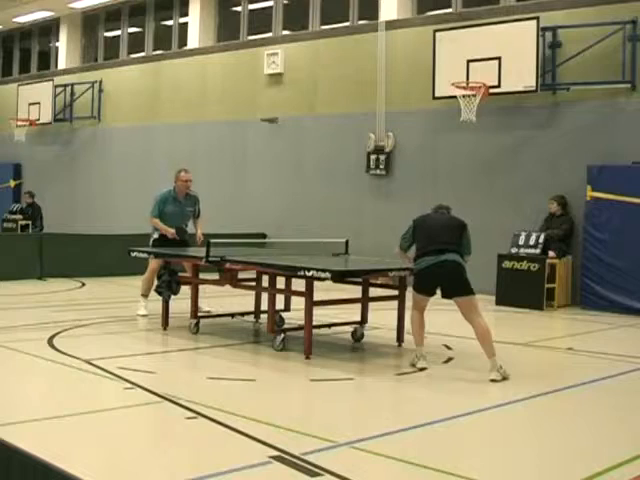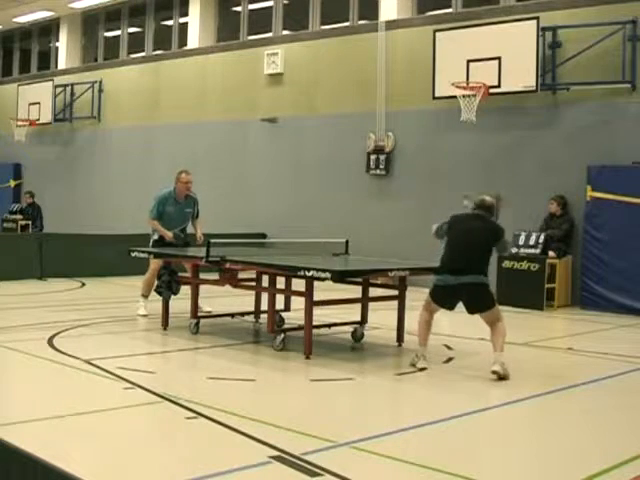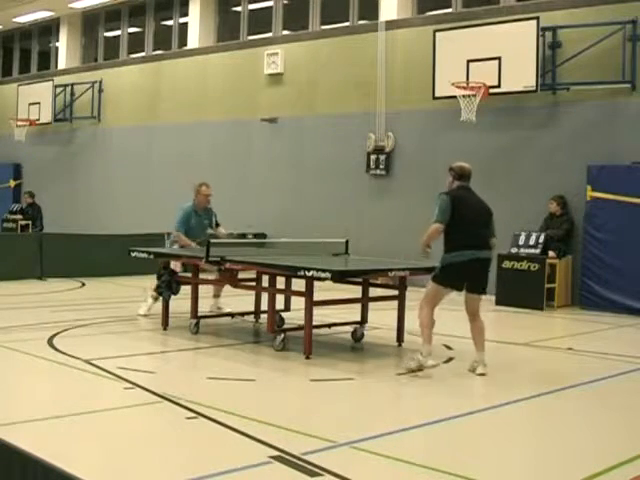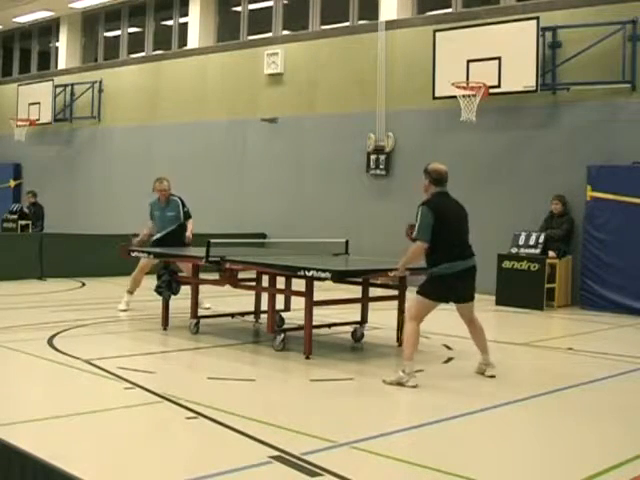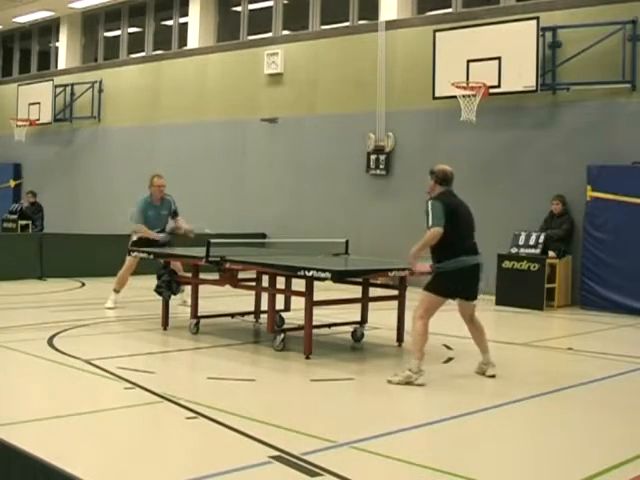
dt=1s
person 1, frame 1
left shoulder: (419, 221)
right shoulder: (460, 223)
left elbow: (400, 250)
right elbow: (466, 256)
left wrist: (411, 260)
left hip: (424, 267)
right hip: (453, 266)
left knee: (417, 309)
right knee: (475, 317)
left ankle: (419, 357)
right ankle: (494, 367)
person 1, frame 2
left shoulder: (455, 219)
right shoulder: (495, 228)
left elbow: (437, 233)
right elbow: (503, 250)
left wrist: (438, 226)
left hip: (446, 280)
right hip: (476, 283)
left knee: (427, 310)
right knee: (496, 322)
left ankle: (421, 357)
right ankle: (499, 362)
person 1, frame 3
left shoulder: (449, 197)
right shoulder: (483, 205)
left elbow: (438, 227)
right elbow: (492, 242)
left wrist: (425, 241)
left hip: (456, 260)
right hip: (482, 260)
left knee: (427, 304)
right knee: (473, 313)
left ankle: (426, 354)
right ankle: (480, 361)
person 1, frame 4
left shoulder: (428, 207)
right shoulder: (459, 207)
left elbow: (421, 245)
left wrist: (402, 264)
left hip: (443, 274)
right hip: (467, 269)
left knee: (412, 318)
right knee: (469, 317)
left ankle: (407, 373)
right ankle: (487, 364)
person 1, frame 5
left shoulder: (436, 201)
right shoulder: (460, 204)
left elbow: (436, 231)
left wrist: (415, 250)
left hip: (451, 269)
right hip: (472, 266)
left knee: (421, 315)
right knee: (469, 316)
left ankle: (414, 371)
right ankle: (487, 363)
person 2, frame 1
left shoulder: (194, 198)
right shoulder: (163, 197)
left elbow: (196, 217)
right elbow: (153, 219)
left wrist: (198, 230)
right wrist: (167, 229)
left hip: (180, 236)
right hip: (161, 236)
left knee: (193, 267)
right knee: (153, 267)
right ankle: (143, 303)
person 2, frame 2
left shoulder: (193, 199)
right shoulder: (163, 197)
left elbow: (195, 218)
right elbow: (152, 220)
left wrist: (198, 230)
right wrist: (165, 233)
left hip: (180, 237)
right hip: (161, 237)
right knee: (155, 268)
right ankle: (143, 303)
person 2, frame 3
left shoulder: (209, 212)
right shoulder: (187, 211)
left elbow: (217, 228)
right elbow: (178, 235)
left wrist: (227, 234)
right wrist: (195, 247)
right hip: (180, 248)
left knee: (222, 270)
left ankle: (216, 304)
right ankle: (149, 303)
person 2, frame 4
left shoulder: (177, 201)
right shoulder: (153, 205)
left elbow: (189, 219)
left wrist: (189, 232)
right wrist: (141, 238)
left hip: (178, 243)
right hip: (159, 242)
left knee: (191, 270)
right knee: (141, 268)
right ankle: (126, 300)
person 2, frame 5
left shoulder: (169, 201)
right shoulder: (143, 204)
left elbow: (176, 218)
right elbow: (138, 227)
left wrist: (185, 227)
right wrist: (157, 236)
left hip: (161, 239)
right hip: (142, 239)
left knee: (177, 267)
right knee: (128, 267)
left ankle: (183, 297)
right ankle: (113, 298)
